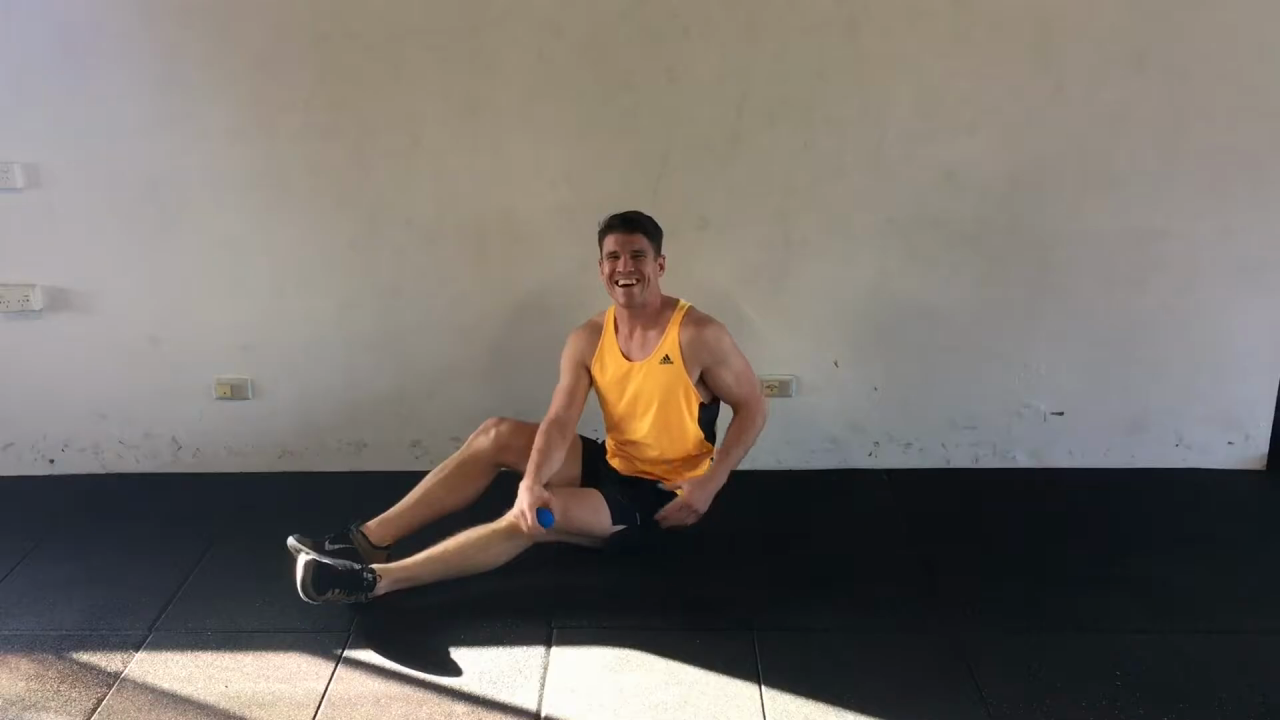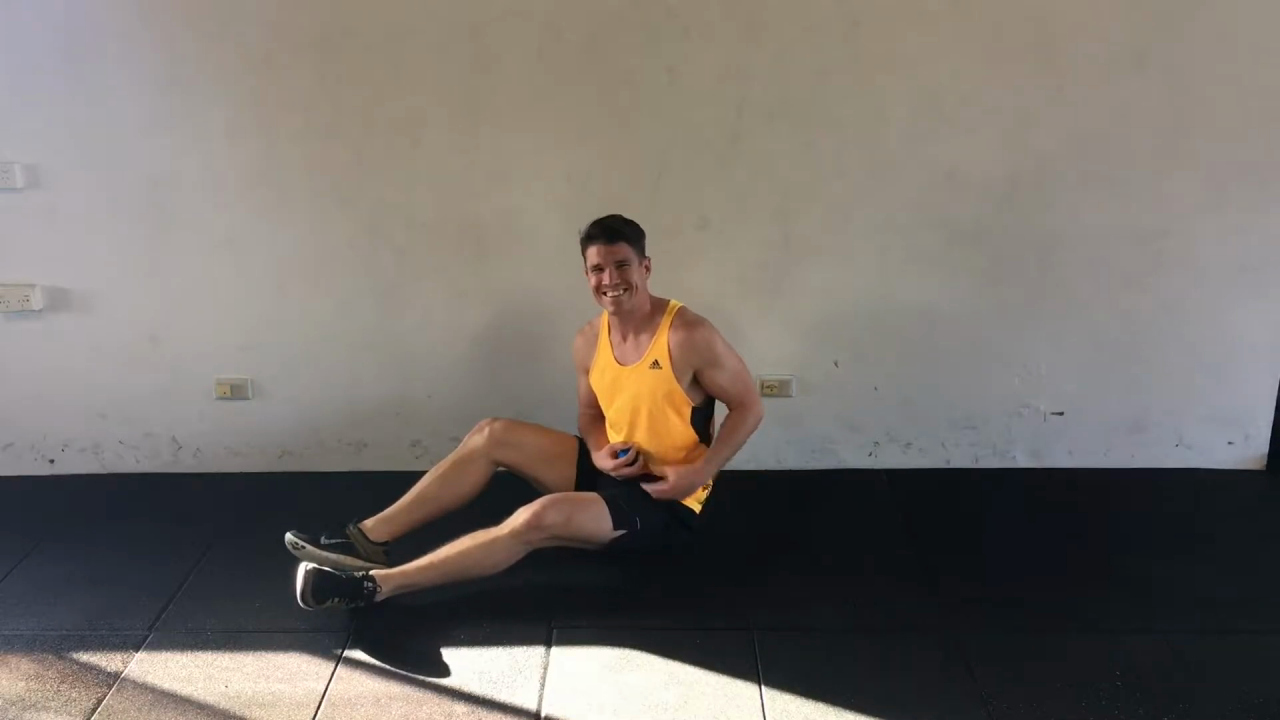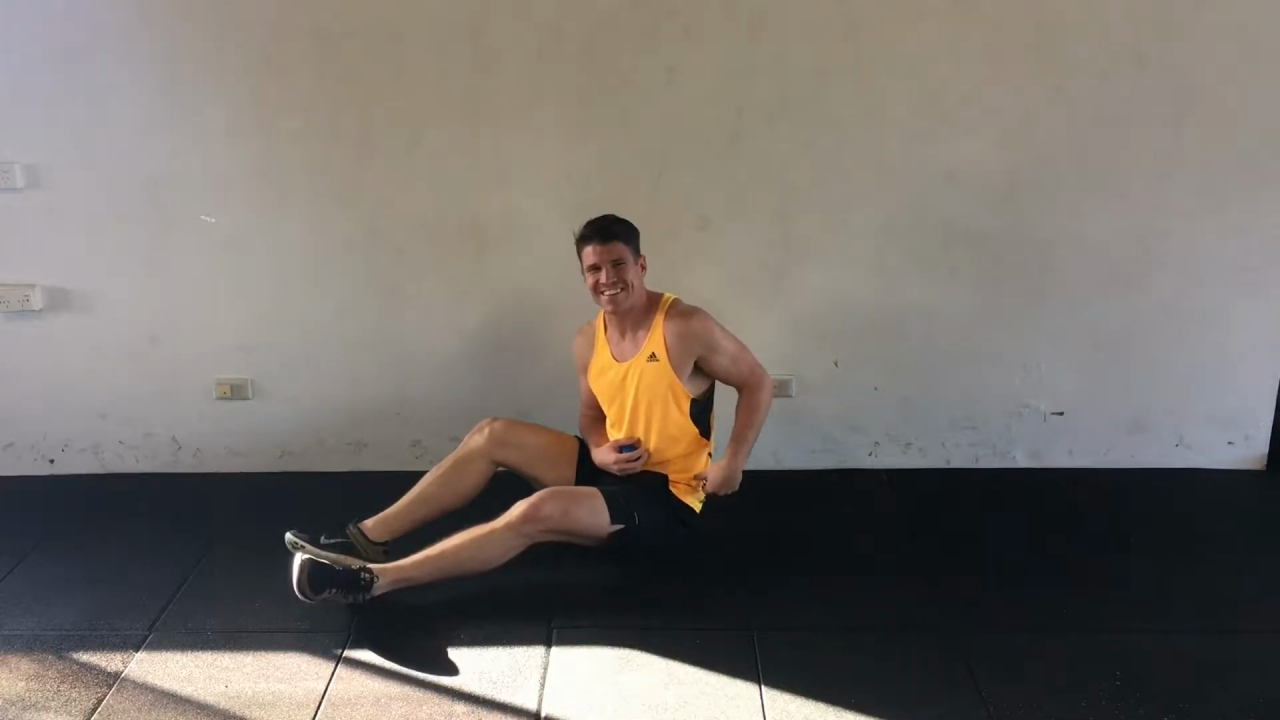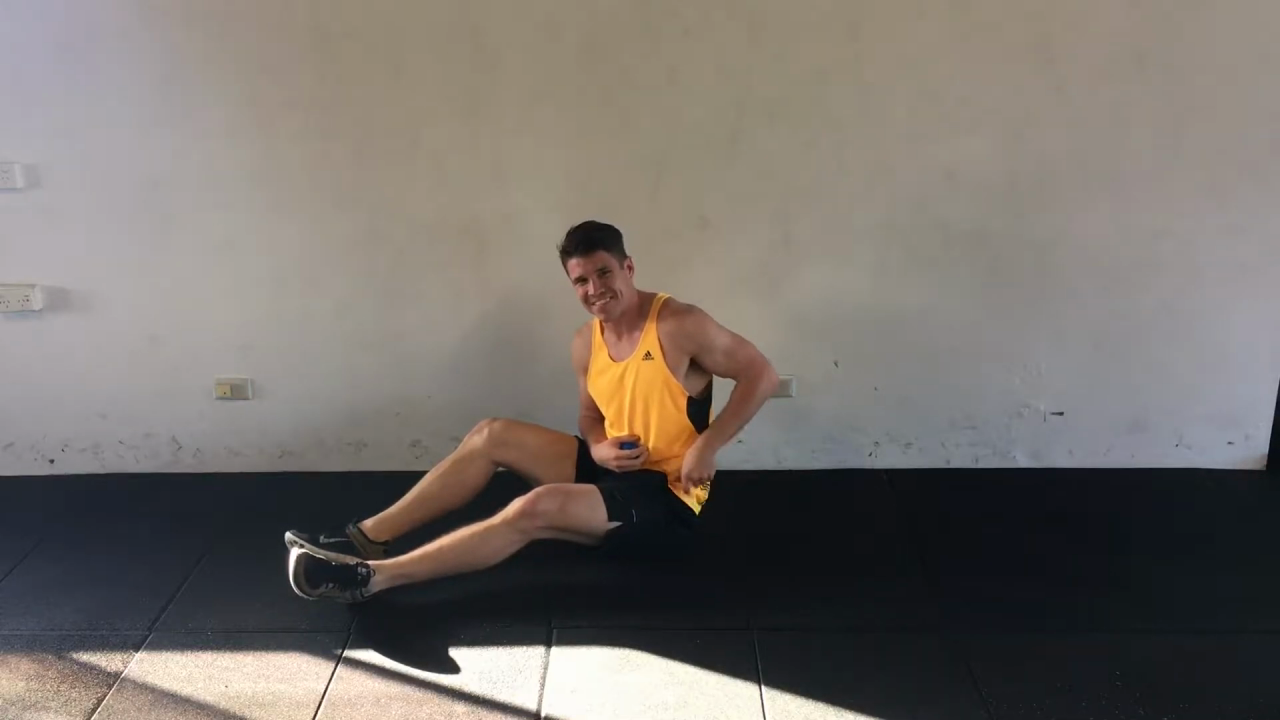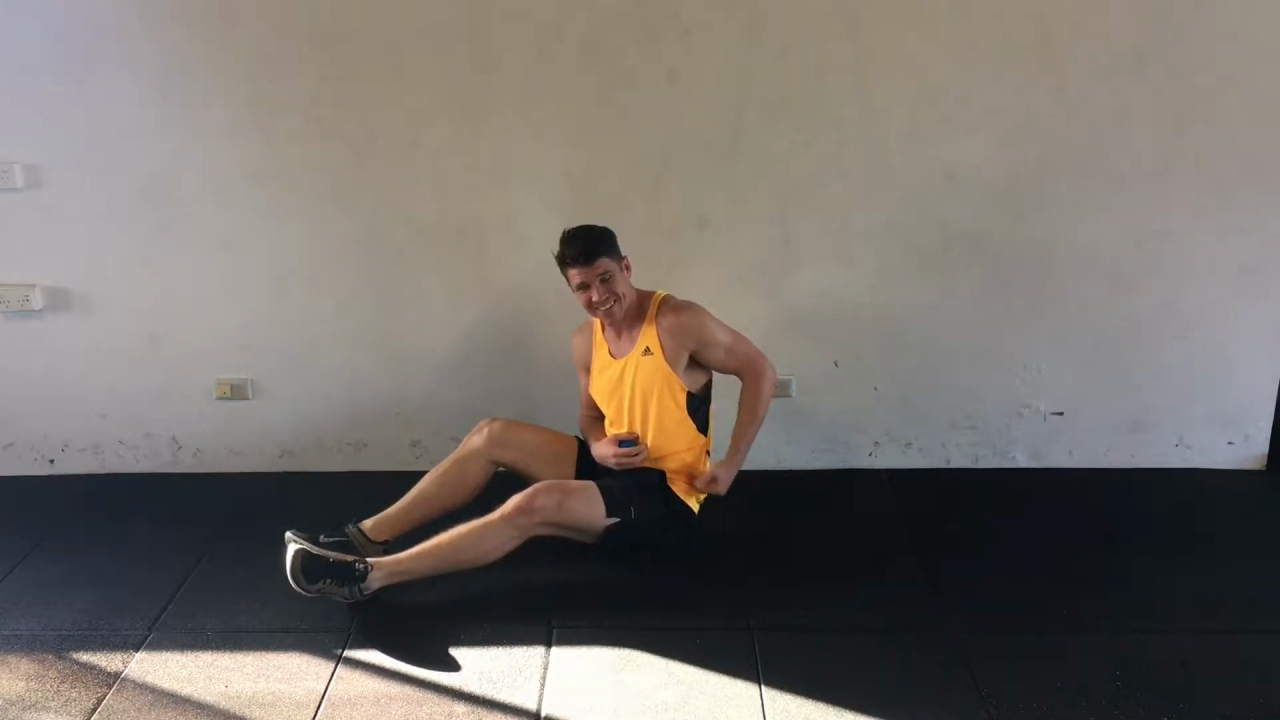
dt=1s
person 1, frame 1
left shoulder: (699, 335)
right shoulder: (588, 338)
left elbow: (752, 408)
right elbow: (559, 422)
left wrist: (710, 482)
right wrist: (531, 481)
left hip: (663, 497)
right hip: (613, 467)
left knee: (527, 524)
right knee: (496, 435)
left ankle: (375, 580)
right ankle: (369, 540)
person 1, frame 2
left shoulder: (690, 336)
right shoulder: (589, 340)
left elbow: (749, 407)
left wrist: (697, 472)
right wrist: (599, 453)
left hip: (664, 501)
right hip: (617, 470)
left knee: (540, 518)
right knee: (492, 436)
left ankle: (376, 584)
right ankle: (368, 539)
person 1, frame 3
left shoulder: (687, 328)
right shoulder: (588, 341)
left elbow: (756, 383)
left wrist: (732, 462)
right wrist: (599, 451)
left hip: (666, 499)
right hip: (615, 470)
left knee: (540, 511)
right knee: (493, 435)
left ankle: (374, 578)
right ankle: (369, 537)
person 1, frame 4
left shoulder: (681, 325)
right shoulder: (586, 342)
left elbow: (760, 374)
left wrist: (707, 448)
right wrist: (599, 449)
left hip: (664, 497)
right hip: (614, 469)
left knee: (538, 508)
right knee: (492, 436)
left ankle: (372, 577)
right ankle: (368, 537)
person 1, frame 5
left shoulder: (680, 322)
right shoulder: (586, 340)
left elbow: (759, 372)
left wrist: (731, 462)
right wrist: (599, 447)
left hip: (666, 496)
right hip: (615, 468)
left knee: (535, 504)
right knee: (492, 435)
left ankle: (369, 574)
right ankle: (368, 536)
